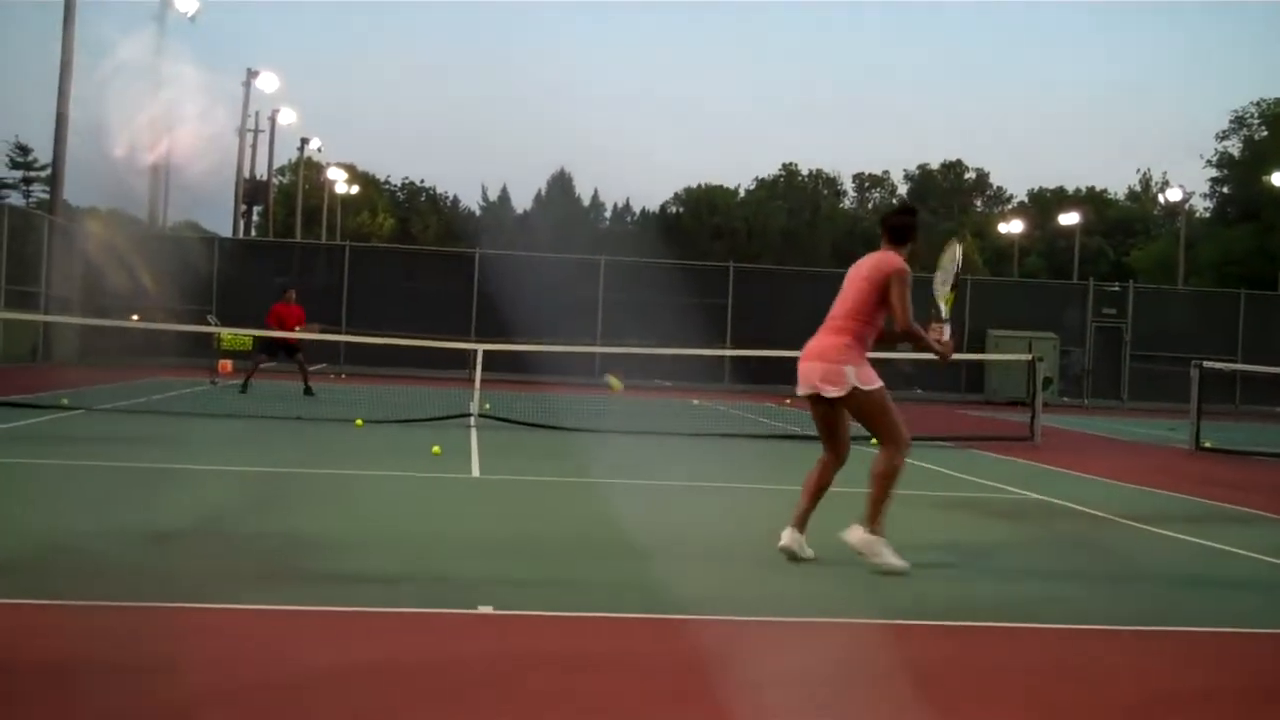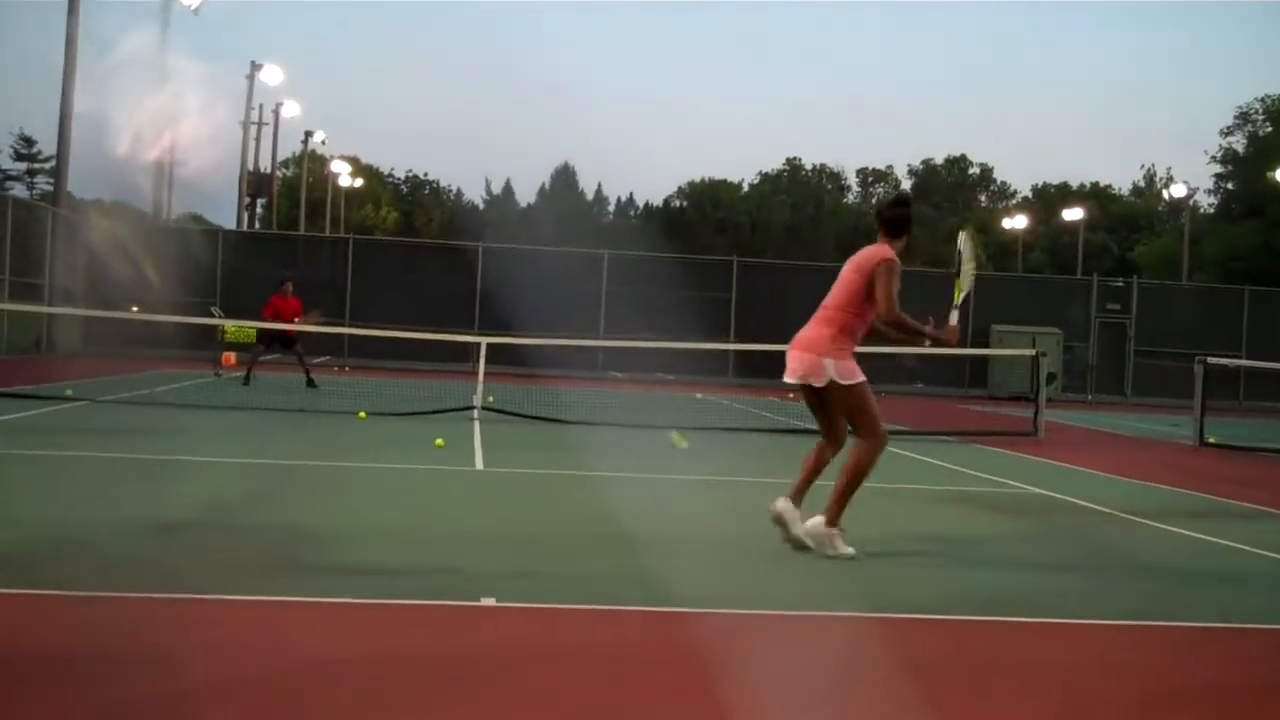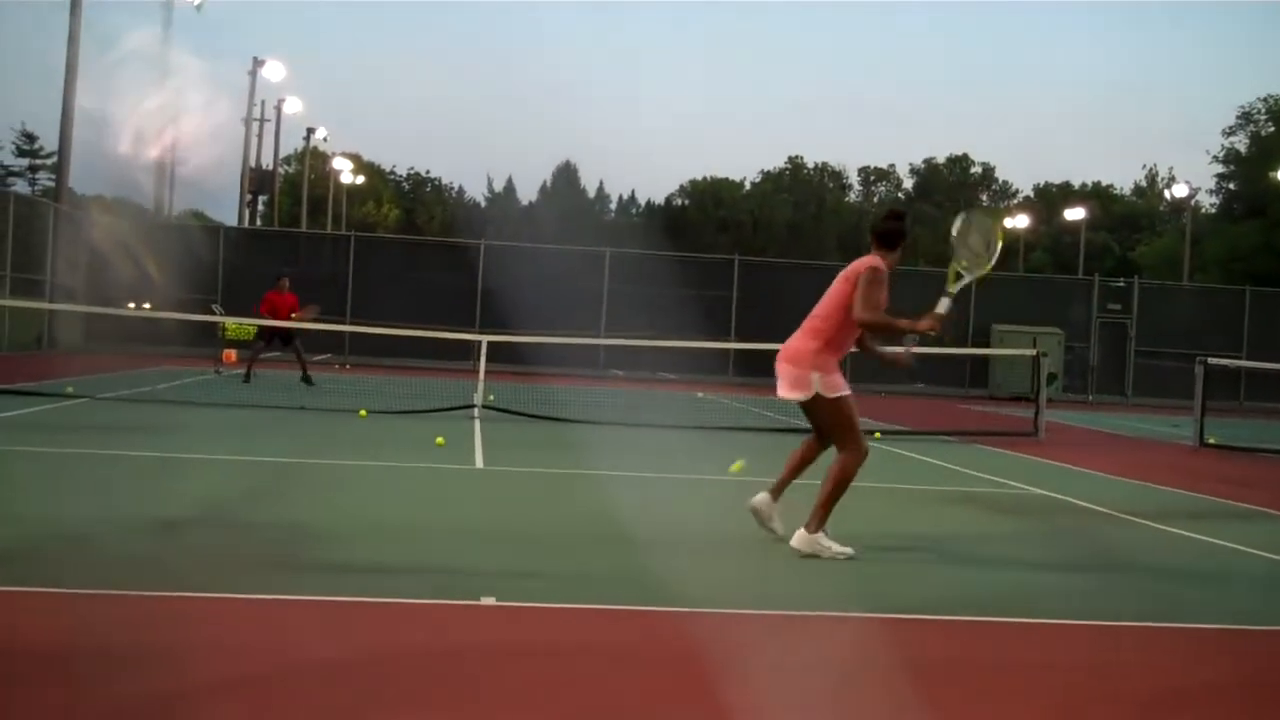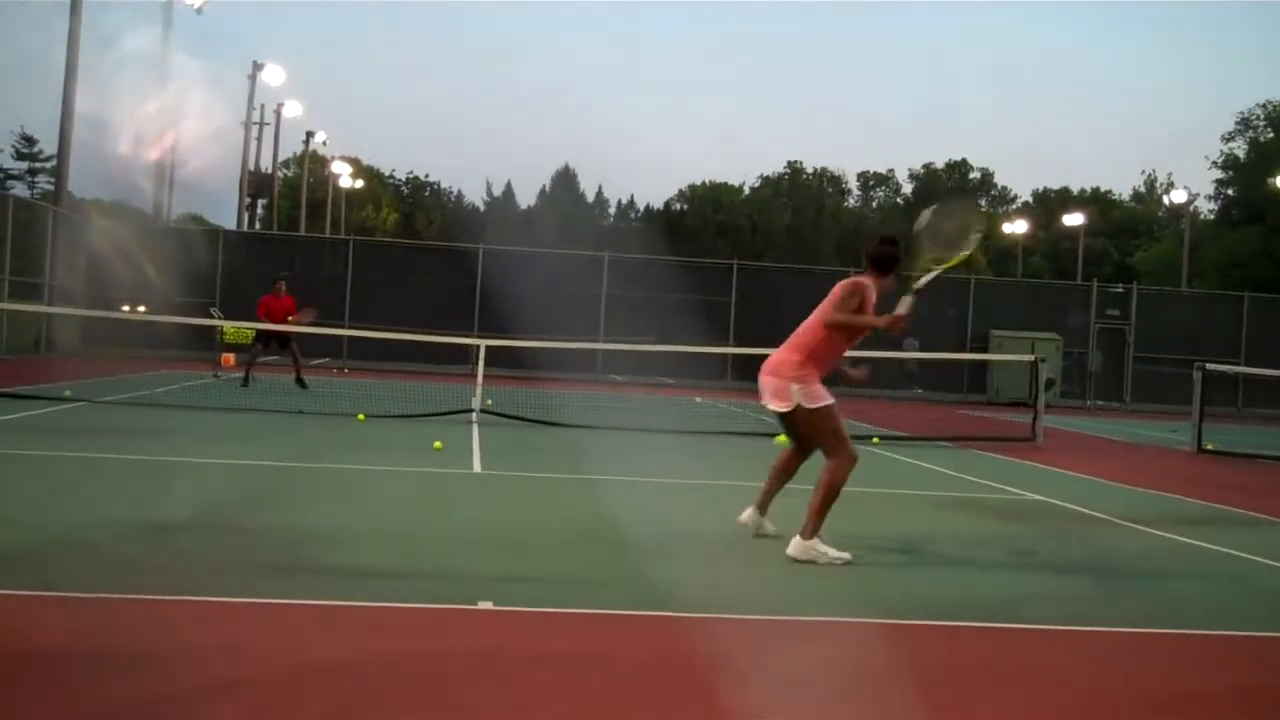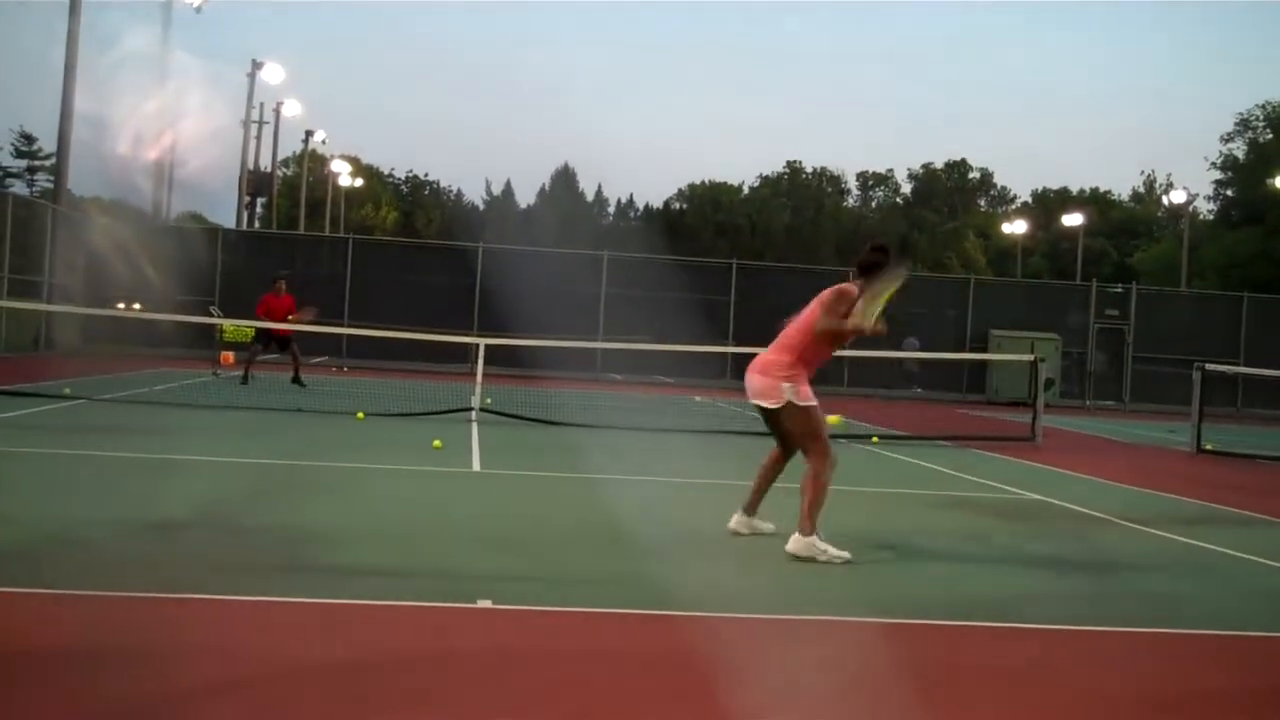
dt=0.1s
person 1, frame 1
left shoulder: (864, 263)
right shoulder: (897, 268)
right elbow: (903, 327)
left wrist: (922, 338)
right wrist: (934, 346)
left hip: (814, 359)
right hip: (841, 363)
left knee: (836, 454)
right knee: (895, 444)
left ankle: (795, 531)
right ankle: (870, 531)
person 1, frame 2
left shoulder: (862, 256)
right shoulder: (886, 260)
right elbow: (888, 314)
left wrist: (913, 335)
right wrist: (935, 335)
left hip: (804, 349)
right hip: (828, 354)
left knee: (832, 438)
right knee: (873, 438)
left ankle: (791, 505)
right ankle: (827, 524)
person 1, frame 3
left shoulder: (861, 267)
right shoulder: (874, 270)
right elbow: (862, 318)
left wrist: (883, 356)
right wrist: (913, 327)
left hip: (792, 359)
right hip: (813, 366)
left knee: (824, 436)
right knee: (853, 450)
left ankle: (769, 498)
right ankle: (810, 533)
person 1, frame 4
left shoulder: (857, 286)
right shoulder: (860, 288)
right elbow: (830, 320)
left wrist: (841, 369)
right wrist: (877, 323)
left hip: (776, 371)
right hip: (794, 378)
left knee: (804, 444)
right knee: (843, 457)
left ankle: (756, 513)
right ankle: (806, 540)
person 1, frame 5
left shoulder: (838, 293)
right shoulder: (847, 297)
right elbow: (818, 328)
right wrist: (860, 330)
left hip: (760, 372)
right hip: (784, 379)
left knee: (786, 446)
right knee: (822, 460)
left ankle: (746, 515)
right ankle: (806, 537)
